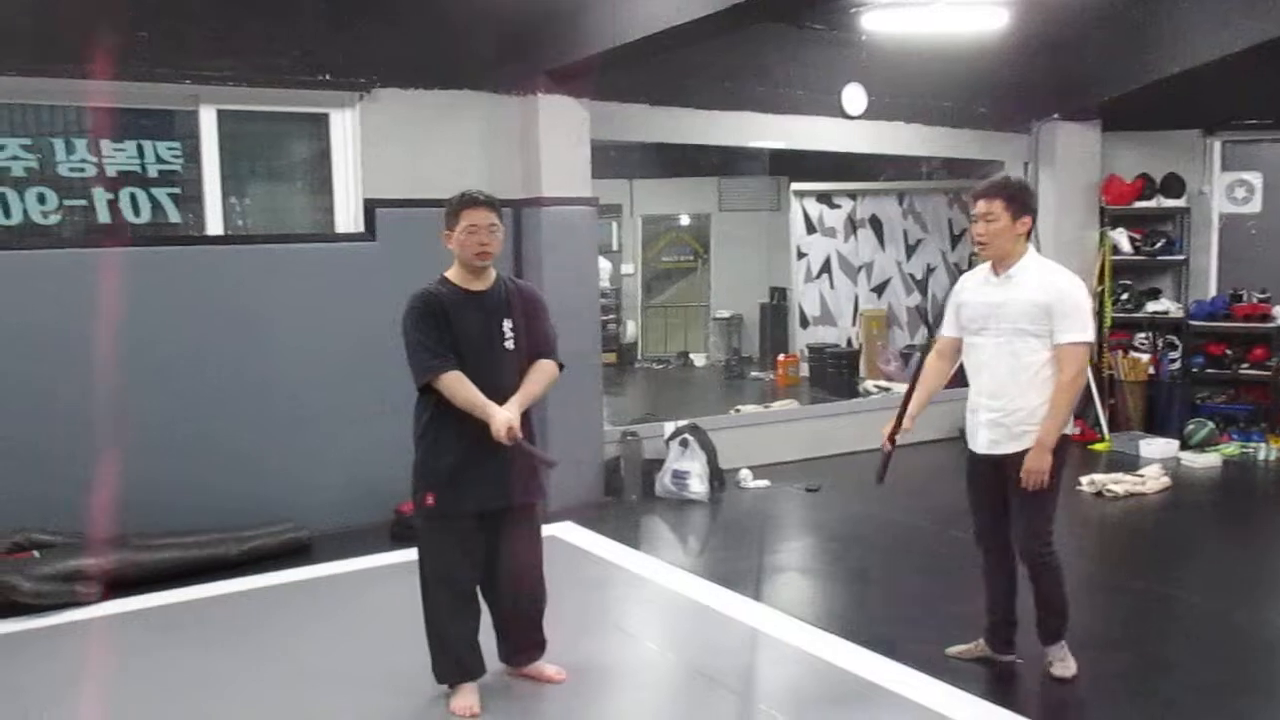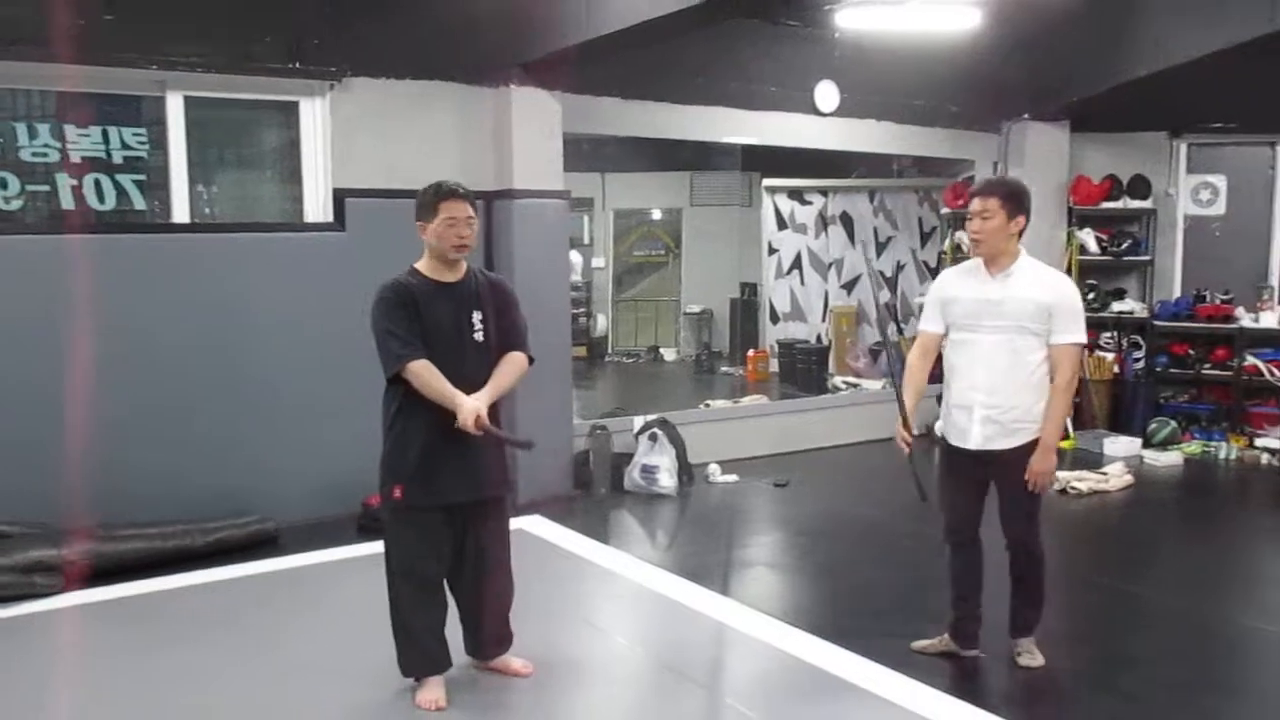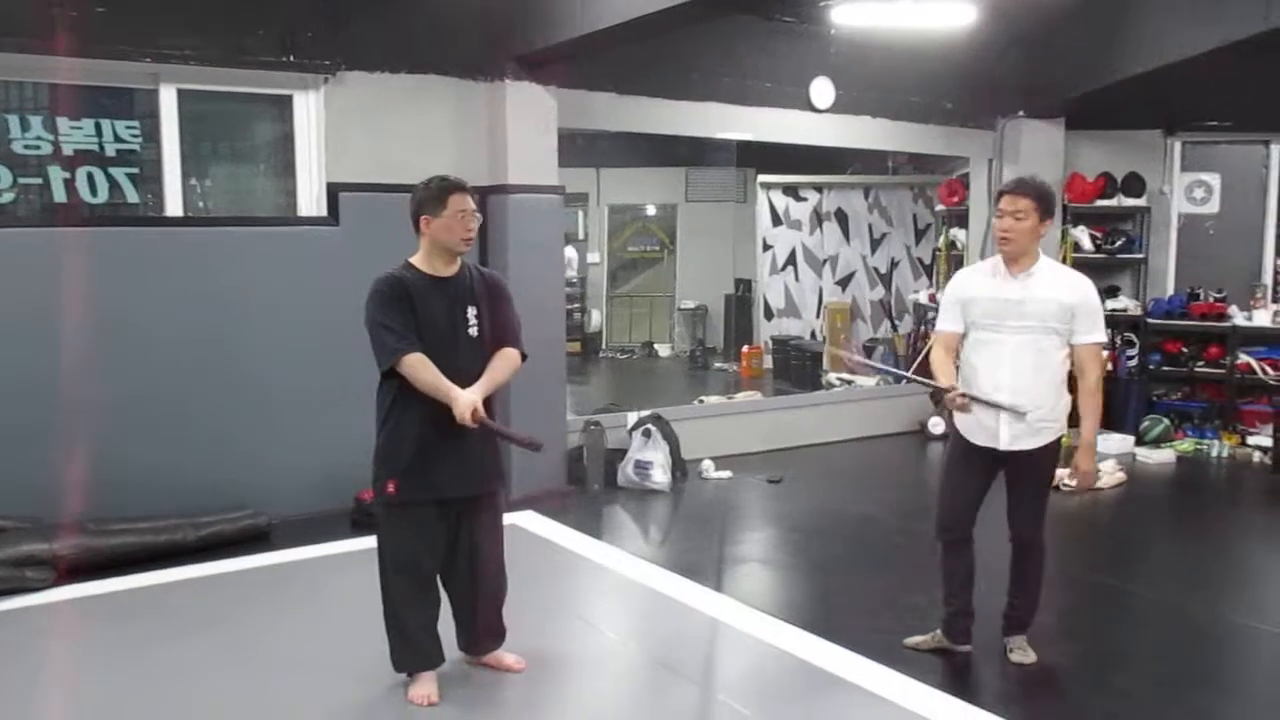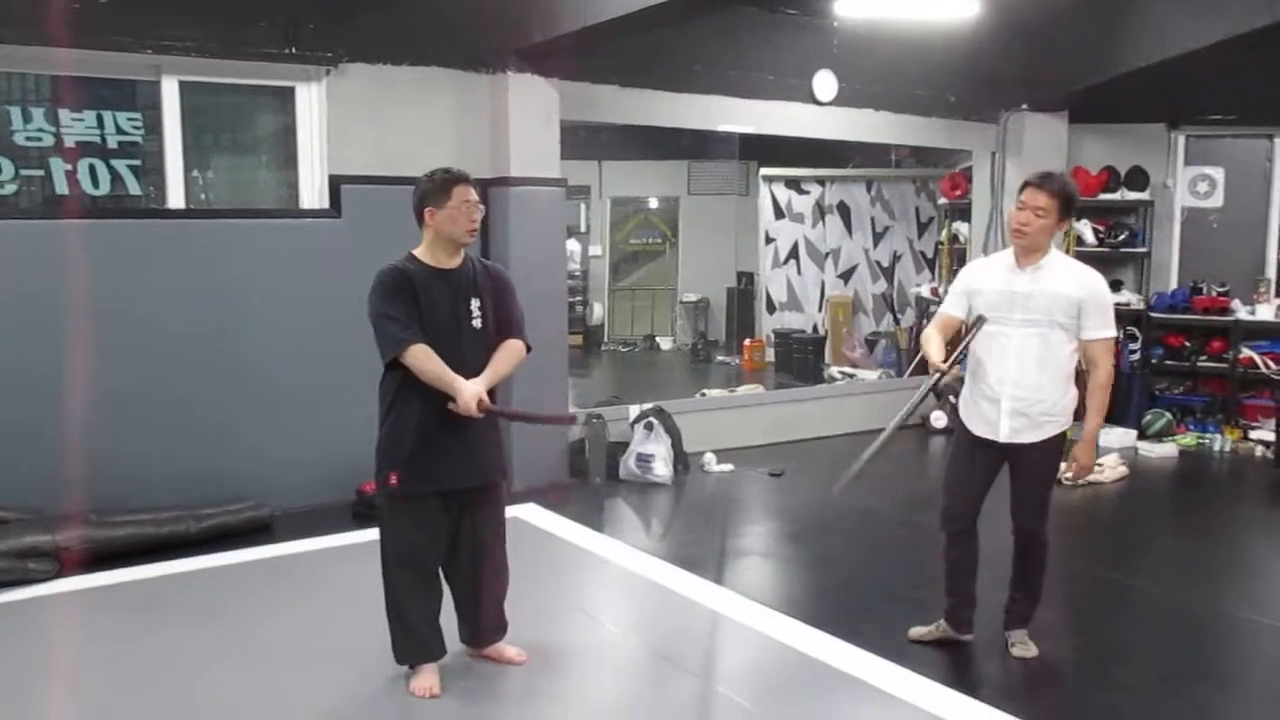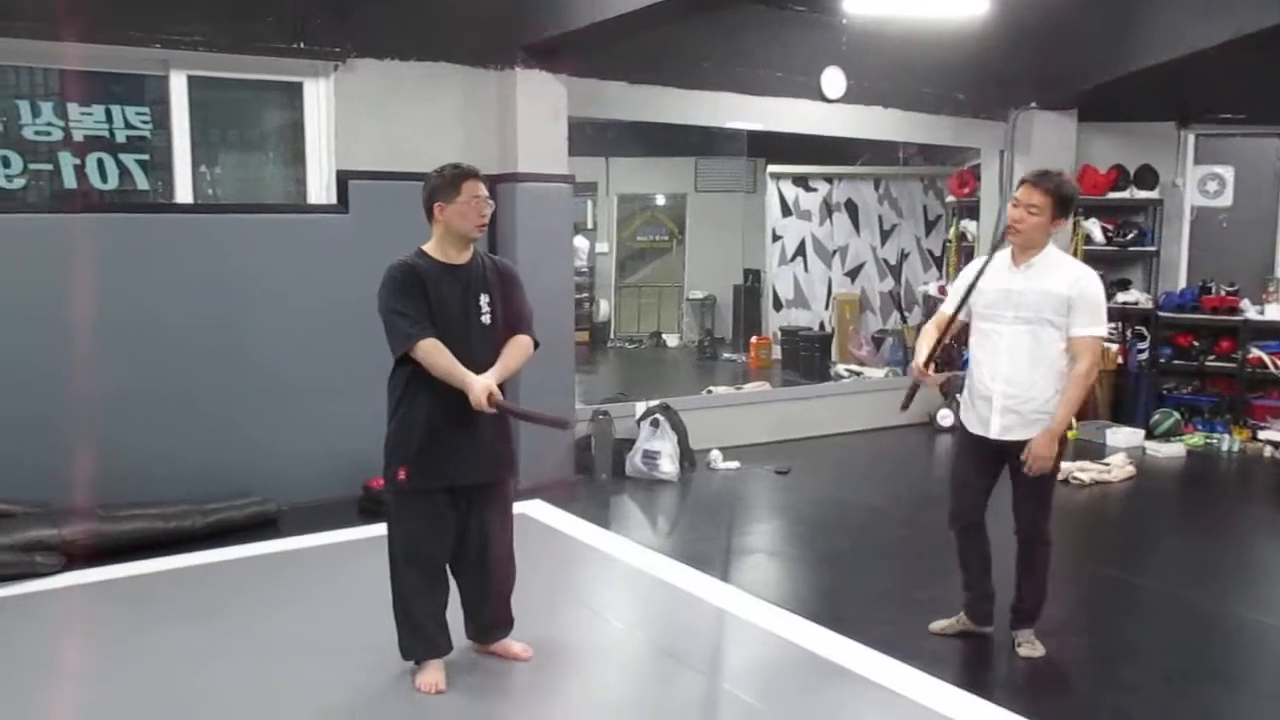
dt=0.3s
person 1, frame 1
left shoulder: (524, 299)
right shoulder: (427, 305)
left elbow: (547, 361)
right elbow: (441, 373)
left wrist: (515, 406)
right wrist: (490, 412)
left hip: (513, 456)
right hip: (448, 462)
left knee: (521, 566)
right knee: (450, 576)
left ankle: (524, 654)
right ankle: (462, 676)
person 1, frame 2
left shoulder: (495, 291)
right shoulder: (396, 296)
left elbow: (517, 355)
right elbow: (411, 364)
left wrist: (484, 398)
right wrist: (459, 403)
left hip: (481, 449)
right hip: (416, 454)
left knee: (488, 561)
right knee: (417, 569)
left ankle: (490, 648)
right ankle: (428, 671)
person 1, frame 3
left shoulder: (489, 286)
right shoulder: (391, 290)
left elbow: (510, 350)
right elbow: (406, 357)
left wrist: (478, 391)
right wrist: (454, 396)
left hip: (475, 445)
right hip: (411, 449)
left knee: (481, 556)
right knee: (410, 564)
left ankle: (483, 643)
right ankle: (421, 665)
person 1, frame 4
left shoulder: (492, 279)
right shoulder: (395, 281)
left elbow: (515, 342)
right elbow: (410, 349)
left wrist: (481, 383)
right wrist: (459, 385)
left hip: (477, 437)
right hip: (413, 441)
left knee: (484, 548)
right knee: (413, 556)
left ankle: (485, 635)
right ankle: (423, 657)
person 1, frame 5
left shoulder: (501, 274)
right shoulder: (405, 277)
left elbow: (523, 337)
right elbow: (421, 344)
left wrist: (492, 376)
right wrist: (469, 381)
left hip: (486, 434)
right hip: (422, 437)
left knee: (490, 544)
right knee: (421, 551)
left ankle: (491, 631)
right ankle: (428, 653)
person 2, frame 1
left shoulder: (1060, 286)
right shoulder: (967, 286)
left elbow: (1073, 371)
right elbow: (942, 356)
left wrist: (1044, 445)
right wrist: (907, 416)
left hip: (1036, 442)
right hip: (981, 441)
left knee: (1032, 544)
right knee: (992, 543)
left ankle: (1055, 641)
right ankle: (998, 639)
person 2, frame 2
left shoulder: (1054, 288)
right shoulder: (949, 282)
left elbow: (1065, 373)
right elbow: (922, 352)
left wrist: (1048, 445)
right wrist: (907, 412)
left hip: (1020, 439)
right hip: (959, 437)
left knee: (1022, 541)
right knee: (960, 535)
left ankle: (1024, 635)
right ankle: (962, 634)
person 2, frame 3
left shoulder: (1074, 288)
right shoulder: (966, 282)
left elbow: (1089, 372)
right elbow: (943, 348)
left wrist: (1086, 444)
right wrist: (950, 389)
left hip: (1038, 438)
right hip: (973, 433)
left knee: (1027, 538)
right knee: (952, 528)
left ankle: (1017, 633)
right ankle: (955, 630)
person 2, frame 4
left shoulder: (1086, 284)
right shoulder: (978, 272)
left elbow: (1100, 366)
right elbow: (938, 327)
left wrist: (1088, 438)
right wrist: (936, 354)
left hip: (1042, 433)
right hip: (977, 424)
left knee: (1029, 531)
right knee: (956, 519)
left ankle: (1017, 625)
right ankle: (957, 620)
person 2, frame 5
left shoulder: (1079, 280)
right shoulder: (980, 271)
left elbow: (1086, 363)
right elbow: (939, 322)
left wrist: (1052, 433)
right wrist: (923, 356)
left hip: (1036, 431)
right hip: (976, 422)
left knee: (1032, 530)
right knee: (963, 518)
left ankle: (1024, 624)
right ankle: (977, 612)
